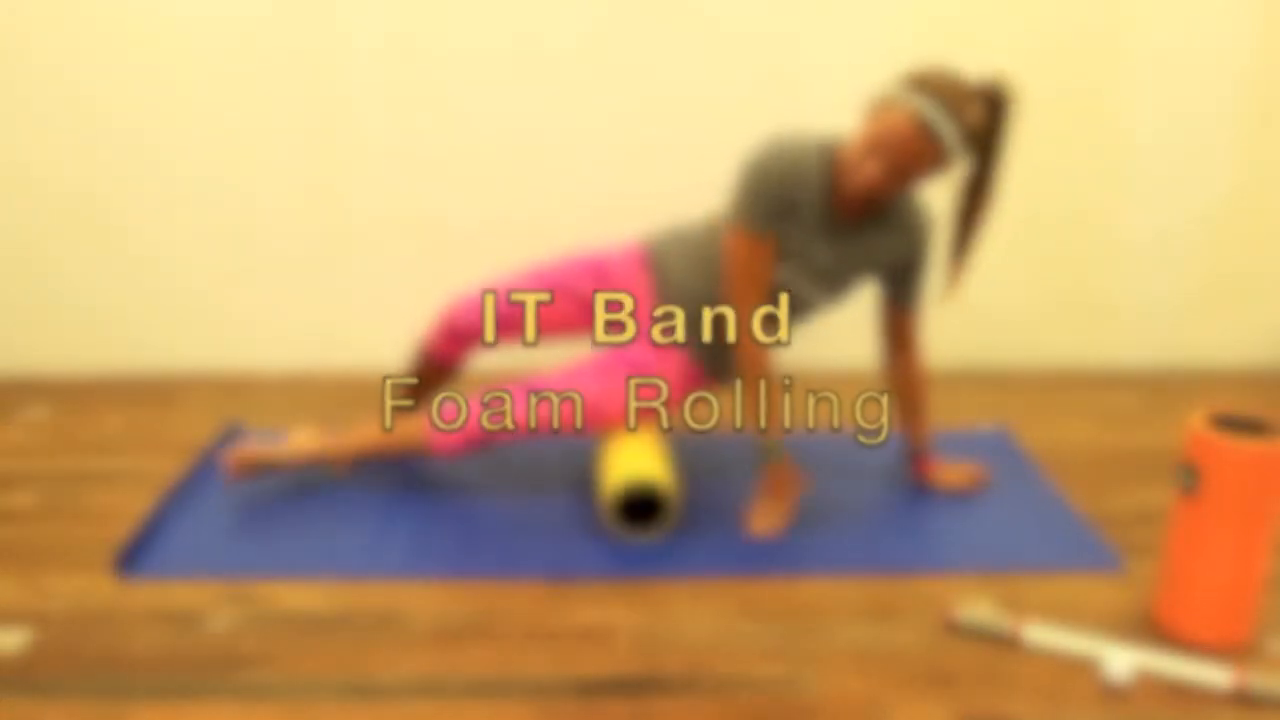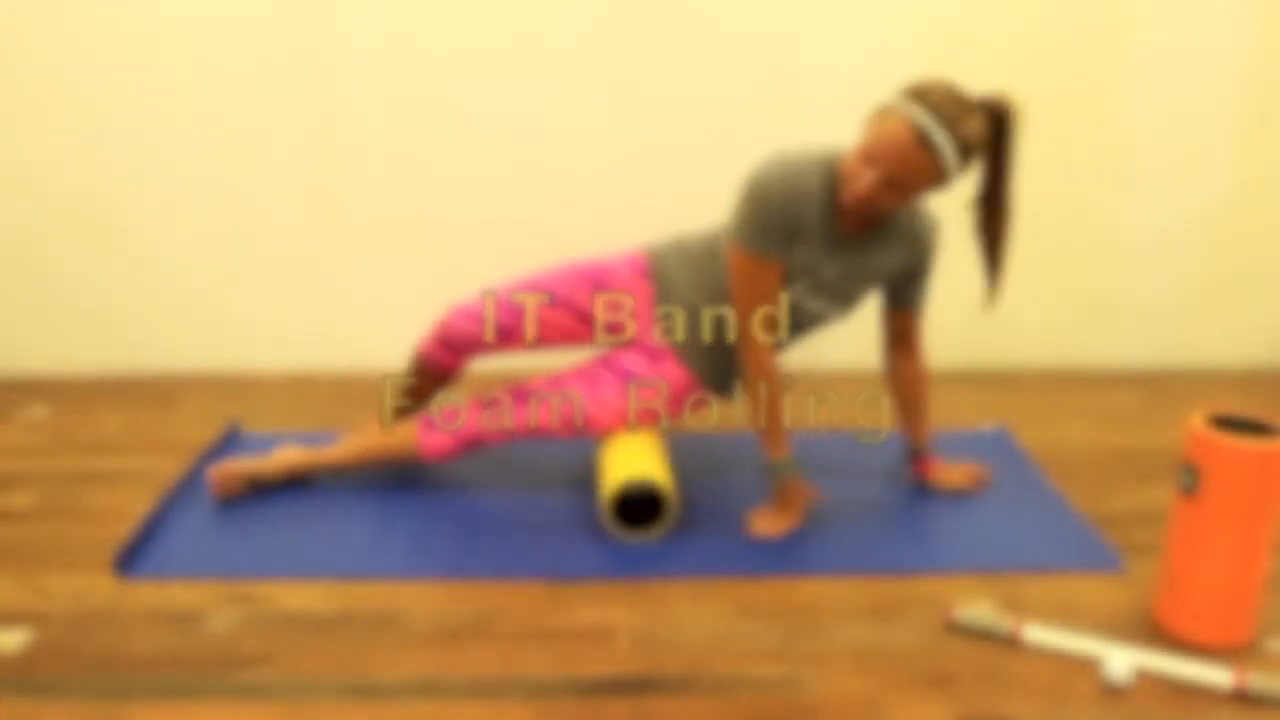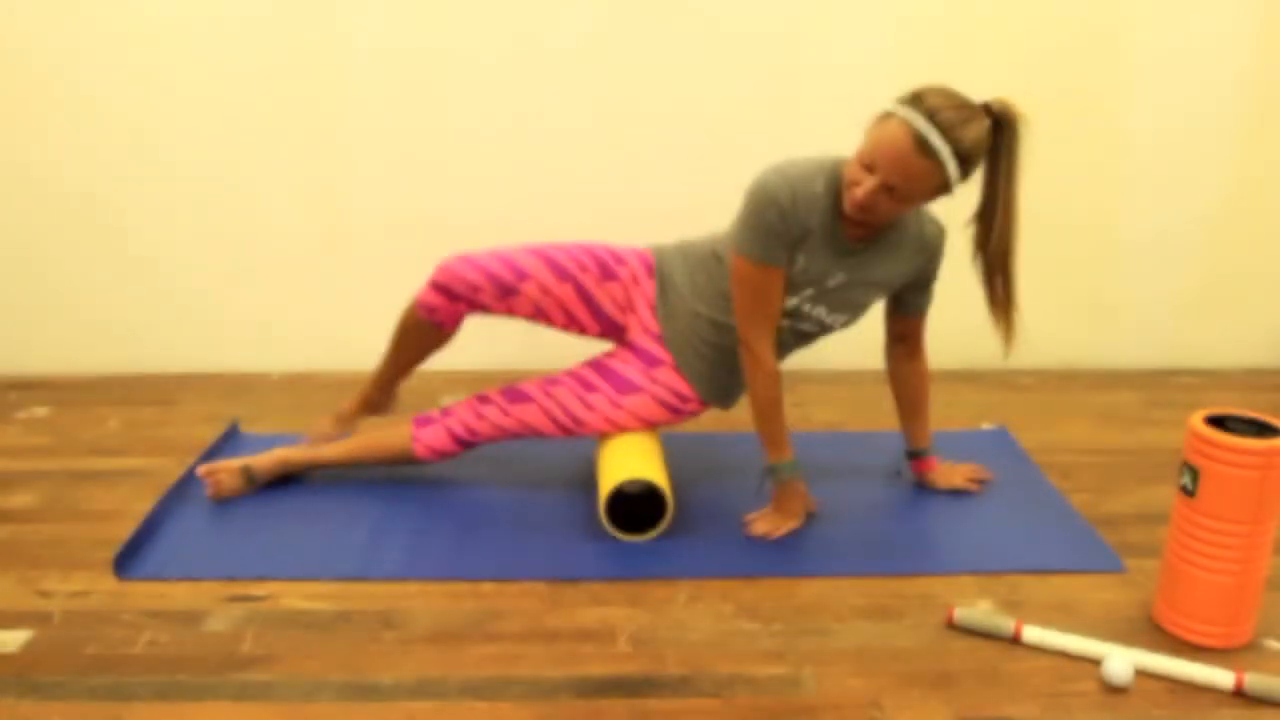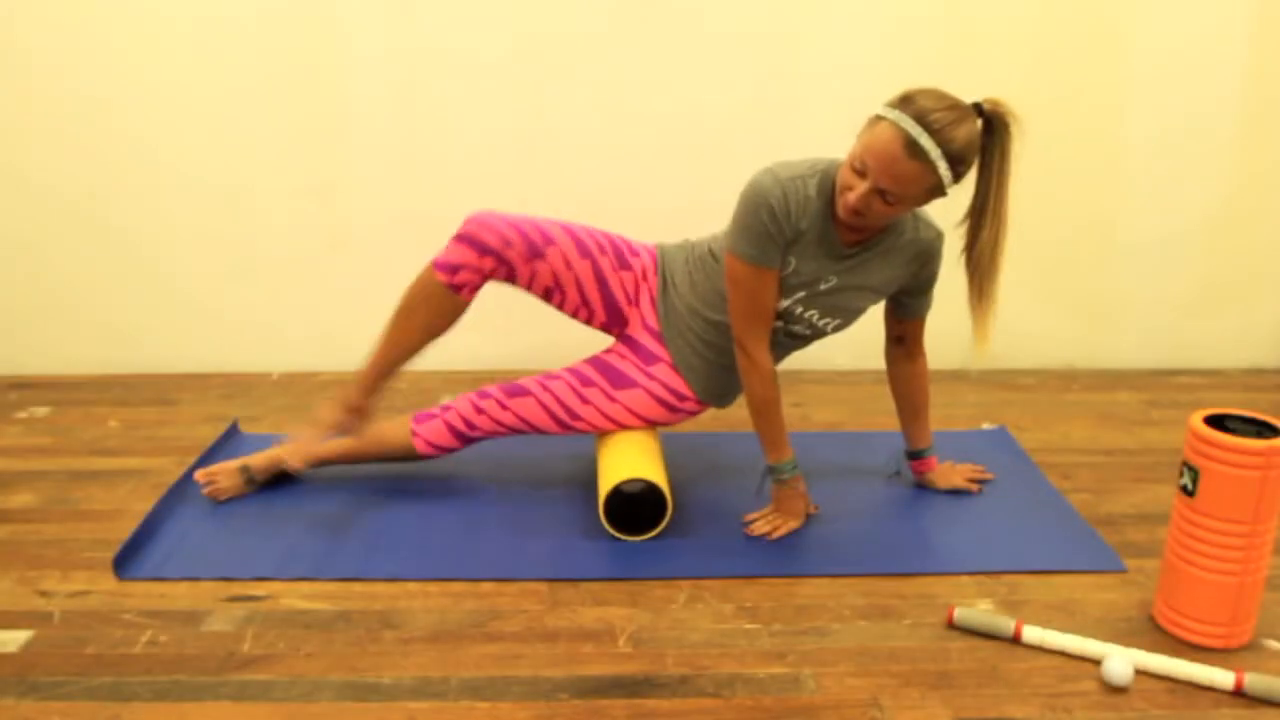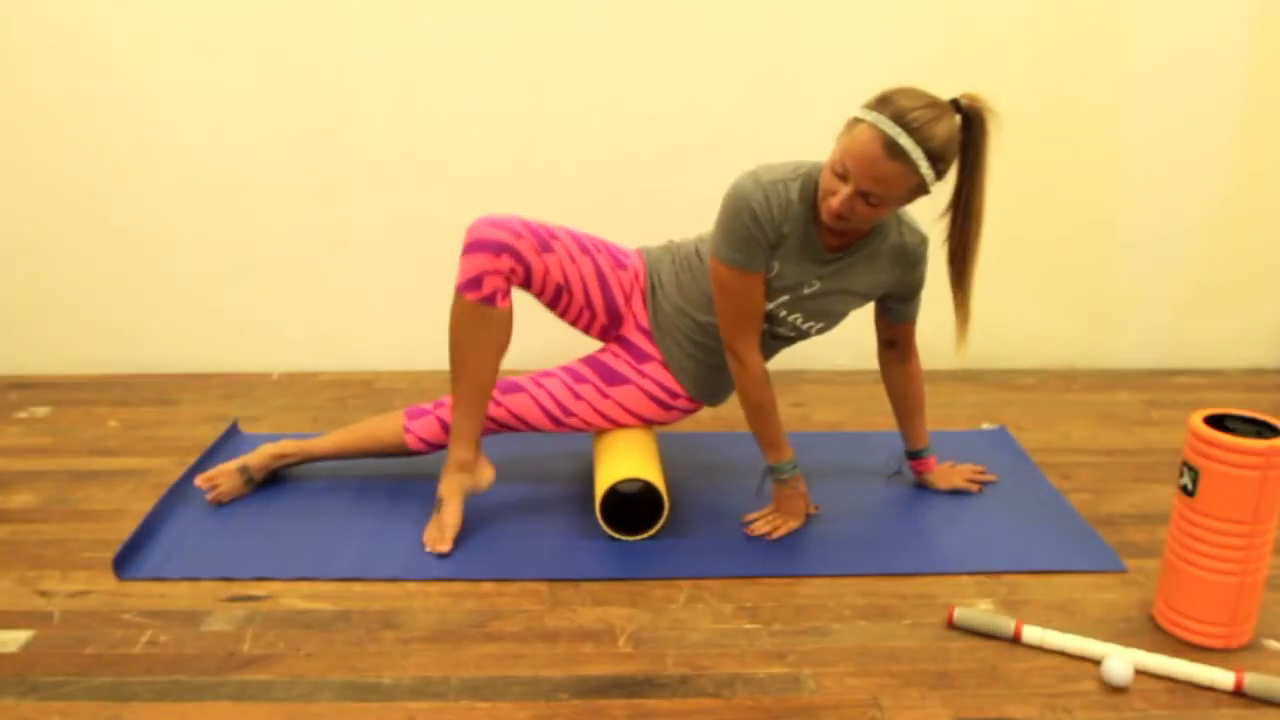
dt=0.2s
person 1, frame 1
left shoulder: (904, 234)
right shoulder: (783, 166)
left elbow: (902, 347)
right elbow: (747, 324)
left wrist: (923, 457)
right wrist: (775, 460)
left hip: (683, 359)
right hip: (646, 279)
left knee: (491, 420)
right knee: (467, 321)
left ankle: (326, 449)
right ankle: (390, 420)
person 1, frame 2
left shoulder: (912, 241)
right shoulder: (784, 186)
left elbow: (903, 350)
right elbow: (756, 343)
left wrist: (924, 459)
right wrist: (783, 474)
left hip: (681, 369)
right hip: (647, 288)
left knee: (483, 424)
right knee: (461, 331)
left ankle: (306, 462)
right ankle: (401, 420)
person 1, frame 3
left shoulder: (920, 247)
right shoulder: (787, 193)
left elbow: (904, 351)
right elbow: (758, 346)
left wrist: (922, 459)
right wrist: (785, 476)
left hip: (682, 377)
right hip: (645, 287)
left knee: (476, 423)
right knee: (458, 282)
left ankle: (294, 459)
right ankle: (376, 395)
person 1, frame 4
left shoulder: (916, 251)
right shoulder: (779, 194)
left elbow: (906, 354)
right elbow: (755, 349)
left wrist: (923, 459)
right wrist: (786, 473)
left hip: (679, 378)
right hip: (646, 286)
left knee: (474, 416)
right knee: (485, 236)
left ankle: (290, 463)
right ankle: (353, 403)
person 1, frame 5
left shoulder: (901, 254)
right shoulder: (762, 197)
left elbow: (899, 355)
right elbow: (745, 355)
left wrist: (923, 460)
right wrist: (786, 473)
left hip: (671, 376)
right hip: (635, 289)
left knee: (493, 409)
right knee: (493, 240)
left ankle: (287, 453)
right ankle: (467, 458)
